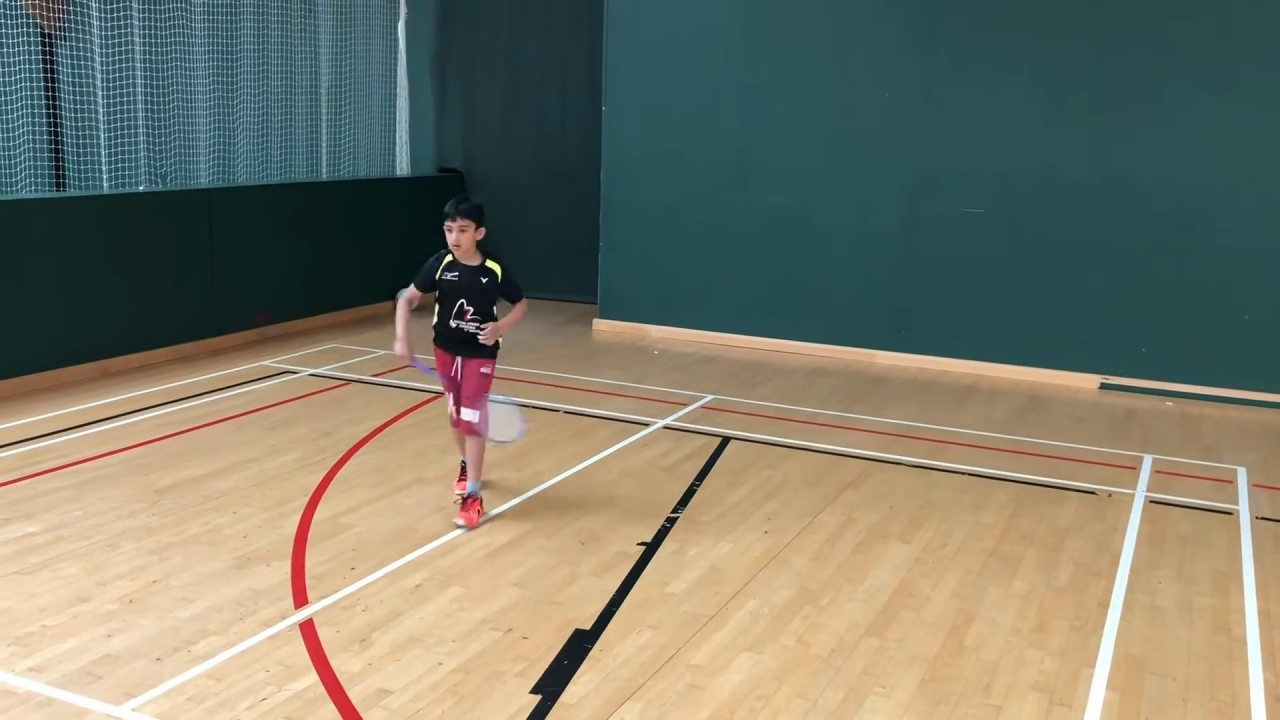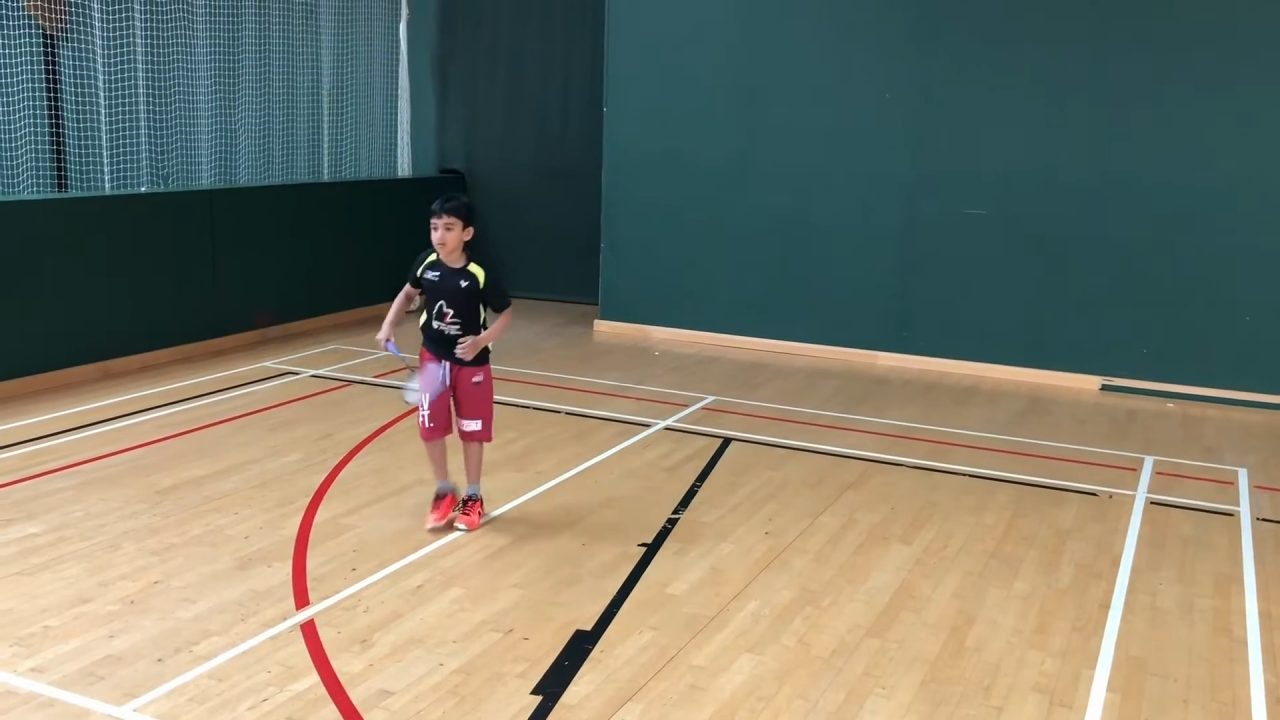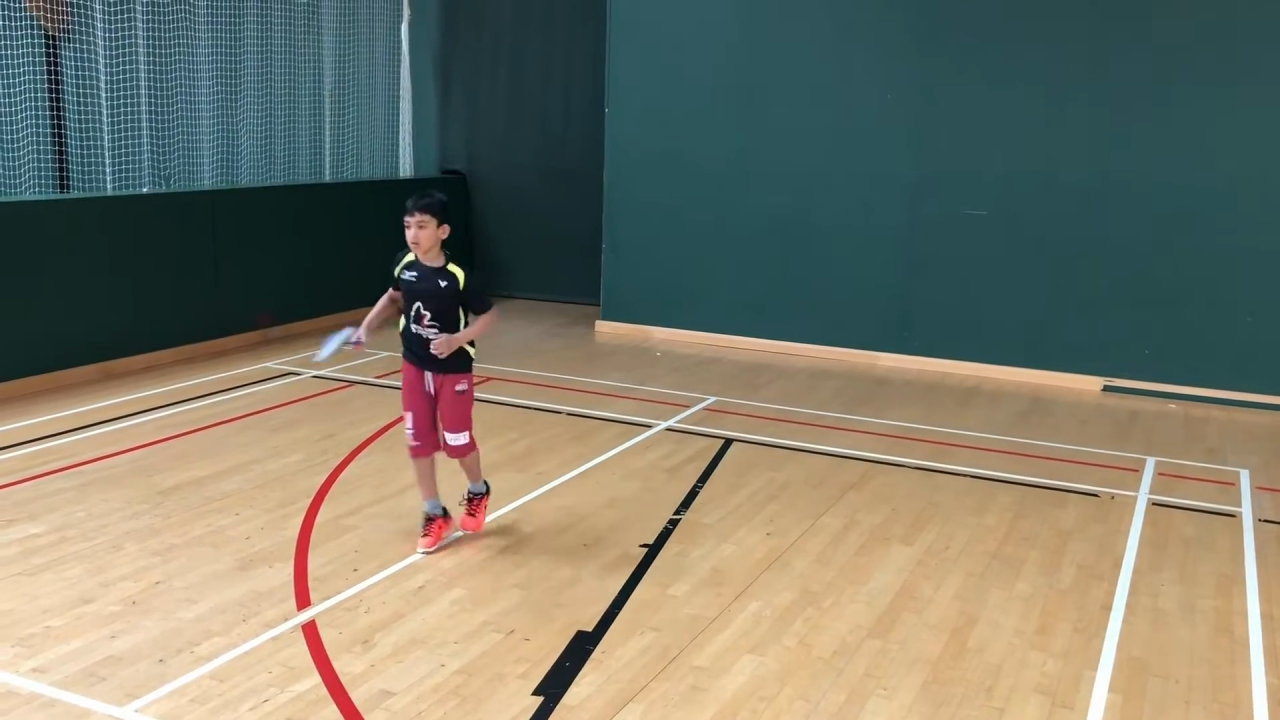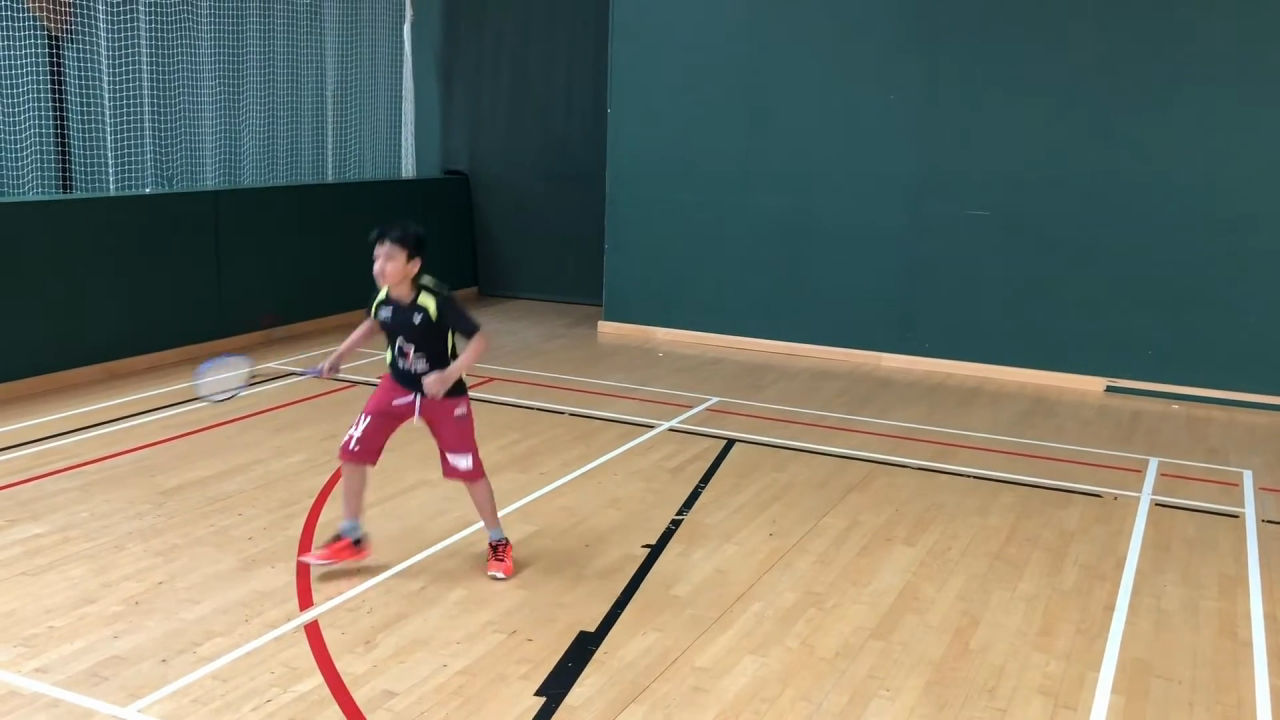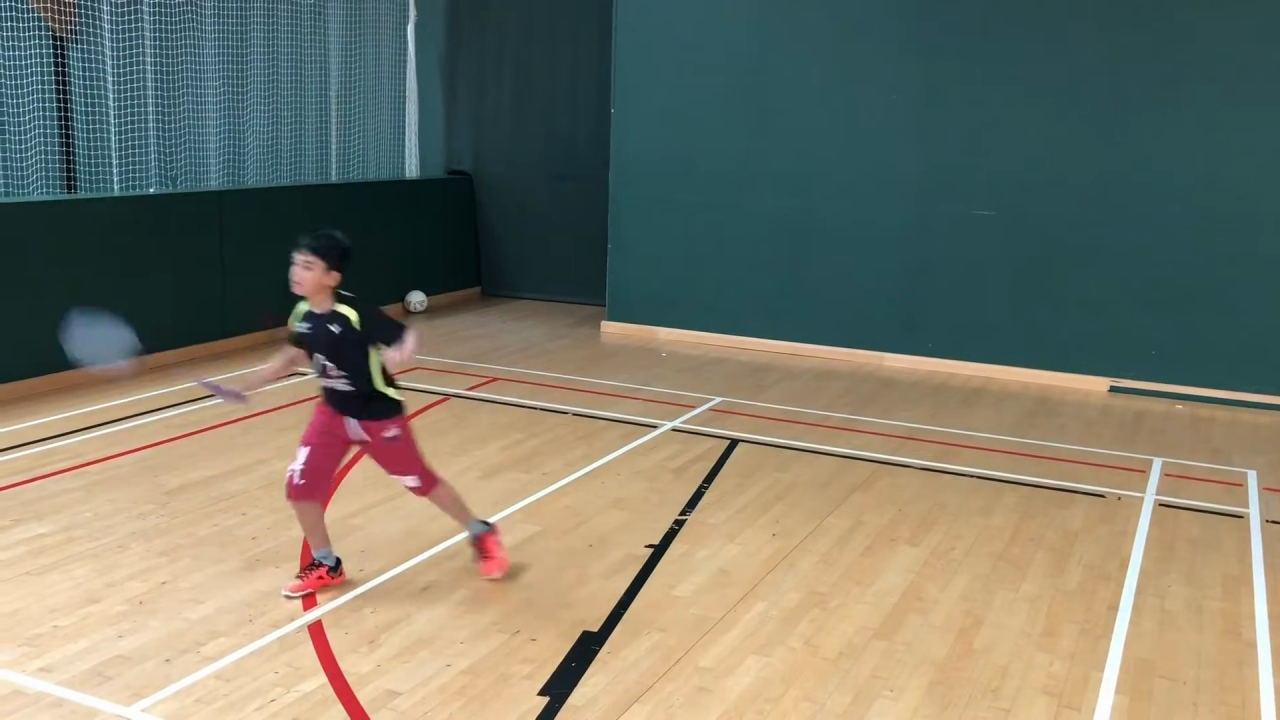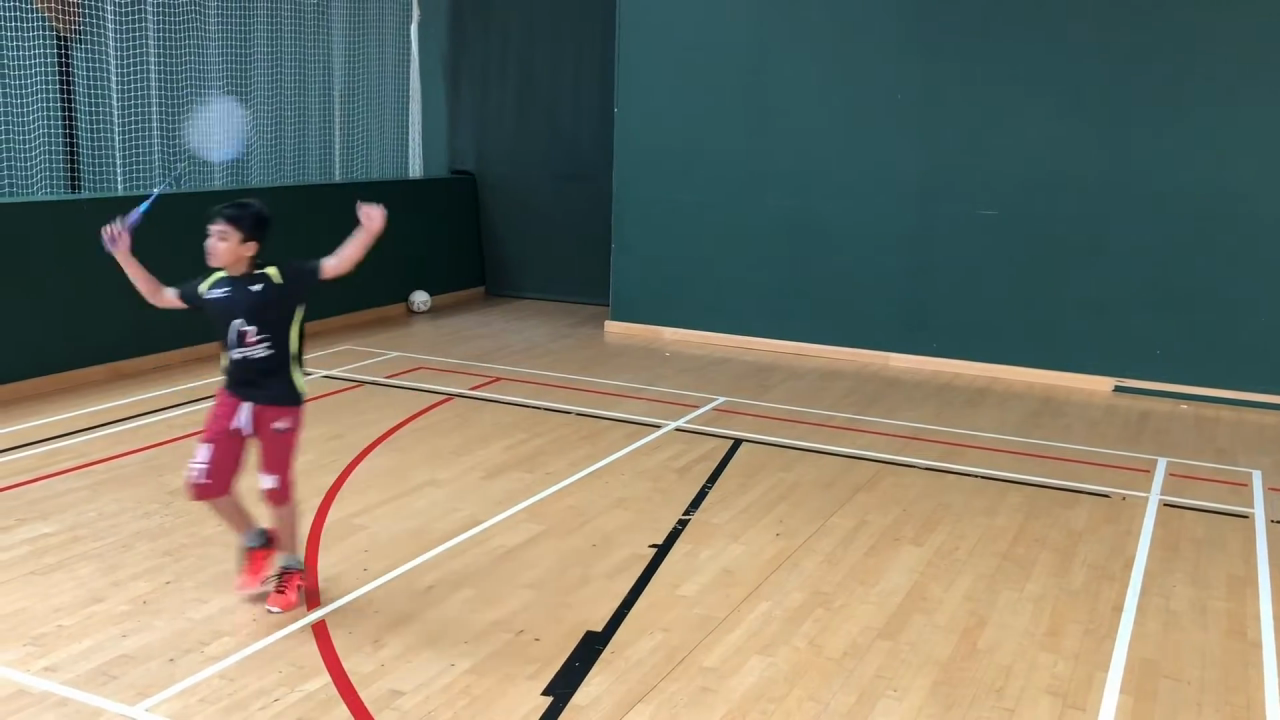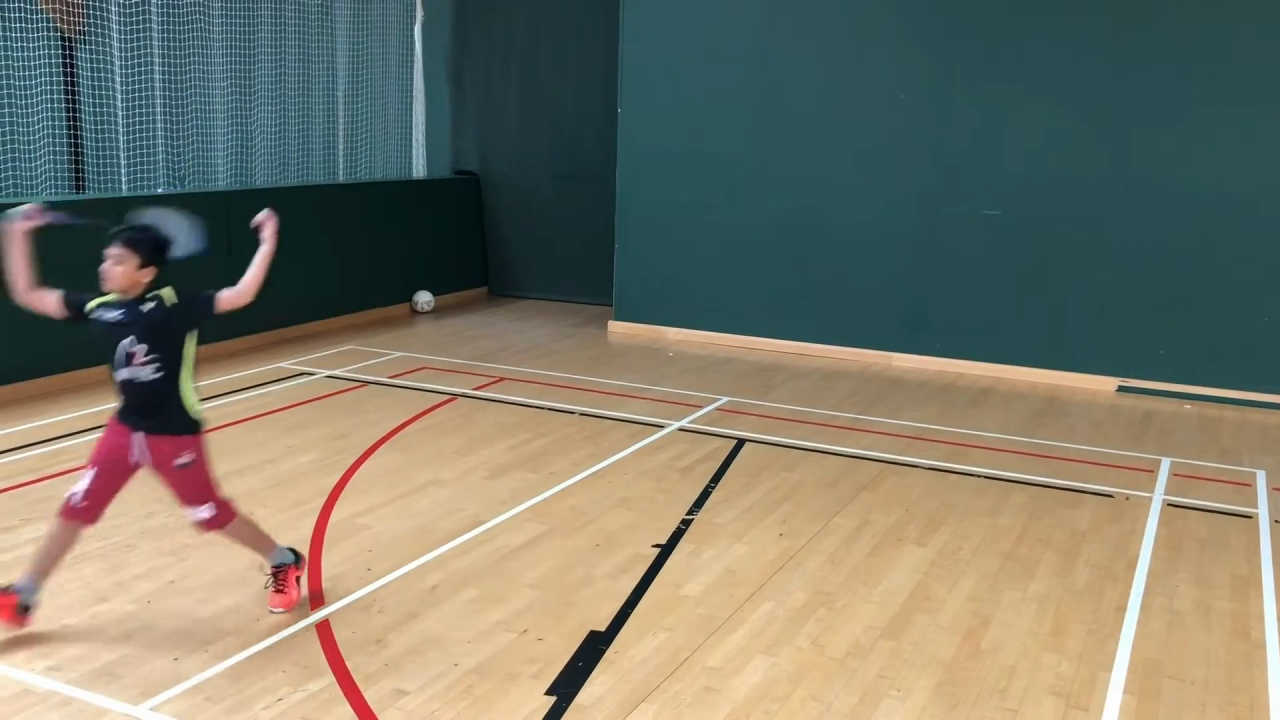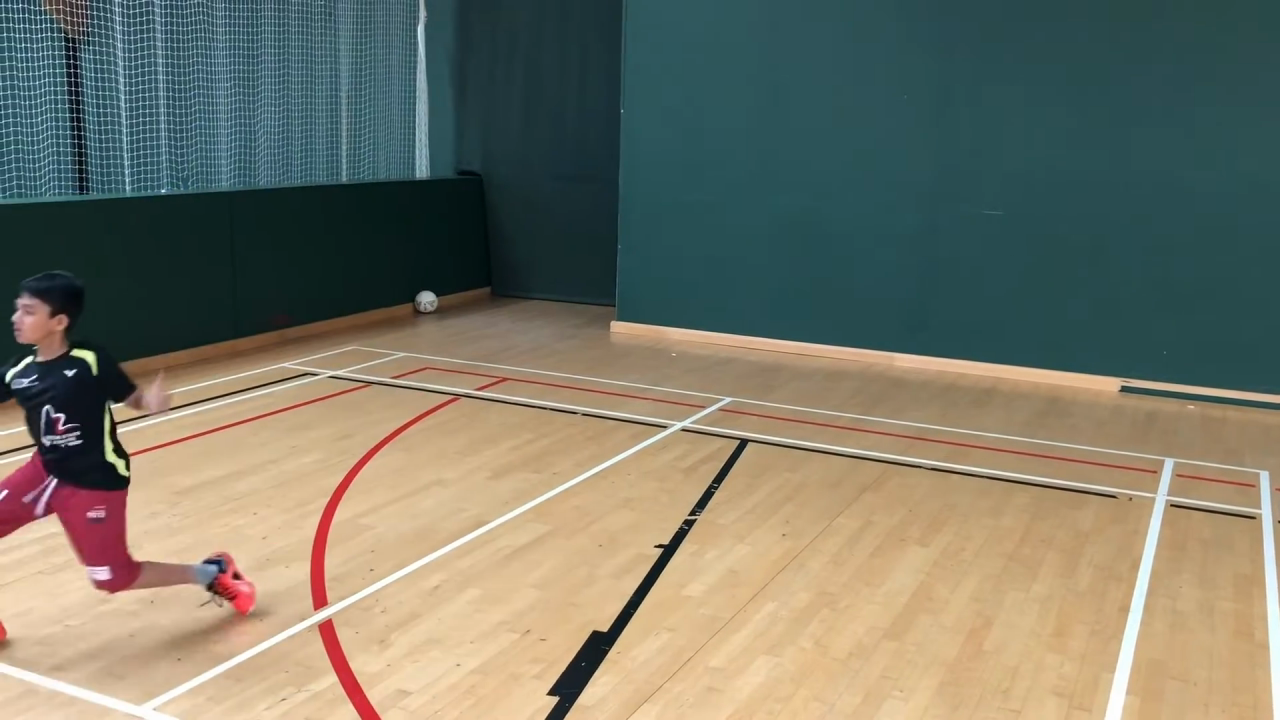
dt=0.2s
person 1, frame 1
left shoulder: (495, 270)
right shoulder: (439, 264)
left elbow: (521, 304)
right elbow: (407, 298)
left wrist: (500, 327)
right wrist: (402, 338)
left hip: (481, 355)
right hip: (446, 351)
left knee: (475, 420)
right knee: (458, 417)
left ankle: (473, 493)
right ankle: (467, 463)
person 1, frame 2
left shoulder: (480, 274)
right shoulder: (425, 263)
left elbow: (505, 314)
right elbow: (408, 292)
left wrist: (481, 340)
right wrist: (388, 325)
left hip: (471, 361)
right hip: (433, 356)
left knee: (472, 430)
right knee: (431, 427)
left ankle: (472, 499)
right ankle: (445, 492)
person 1, frame 3
left shoulder: (458, 276)
right shoulder: (404, 265)
left elbow: (487, 317)
left wrist: (456, 339)
right wrist: (367, 324)
left hip: (452, 369)
right hip: (414, 365)
left knee: (459, 441)
right knee: (419, 443)
left ankle: (477, 489)
right ankle: (436, 515)
person 1, frame 4
left shoulder: (436, 304)
right shoulder: (382, 301)
left elbow: (478, 340)
left wrist: (449, 376)
right wrist: (334, 358)
left hip: (441, 393)
right hip: (397, 386)
left knee: (466, 468)
right knee: (353, 449)
left ankle: (498, 541)
right ankle: (349, 538)
person 1, frame 5
left shoulder: (355, 314)
right shoulder: (302, 315)
left elbow: (409, 336)
right elbow: (292, 356)
left wrist: (402, 356)
right wrist: (247, 385)
left hip: (378, 413)
right hip: (335, 410)
left knee: (422, 481)
right knee: (299, 486)
left ankle: (481, 534)
right ankle: (326, 564)
person 1, frame 6
left shoulder: (279, 281)
right shoulder: (211, 288)
left elbow: (341, 262)
right elbow: (159, 296)
left wrist: (369, 229)
right wrist: (124, 255)
left hip: (278, 402)
right hip: (234, 398)
left knee: (275, 489)
right knee: (203, 483)
left ankle: (292, 568)
right ankle: (257, 540)
person 1, frame 7
left shoulder: (172, 304)
right shoulder: (98, 307)
left elbow: (241, 295)
left wrist: (268, 242)
left hip: (173, 430)
right hip: (128, 425)
left knee: (210, 513)
right knee: (77, 507)
left ankle: (285, 563)
person 1, frame 8
left shoulder: (91, 362)
left elbow: (138, 397)
left wrist: (158, 399)
left hip: (96, 482)
right hip: (47, 471)
left knee: (114, 577)
left ankle: (214, 572)
